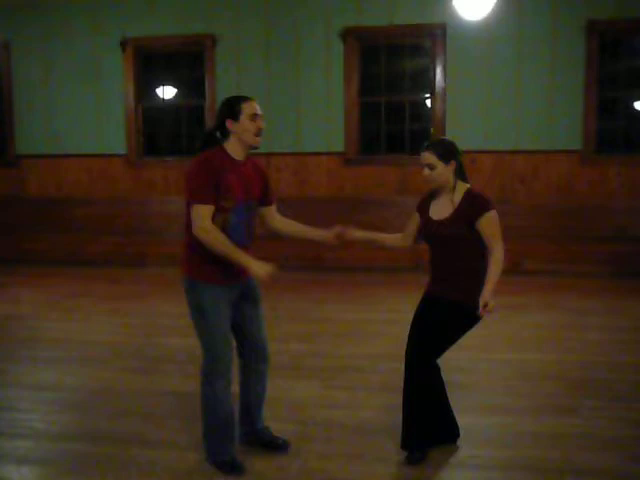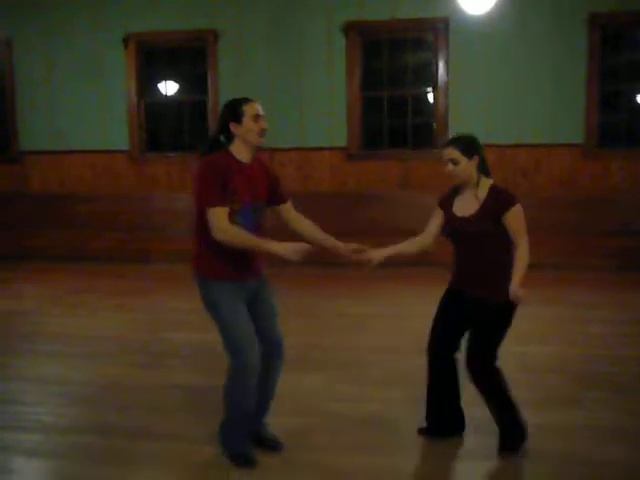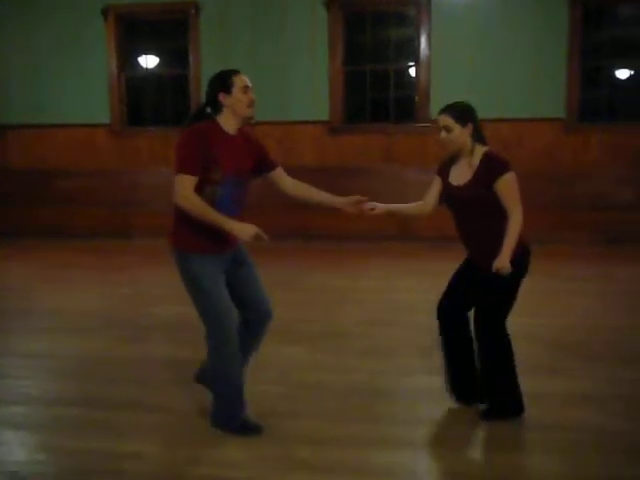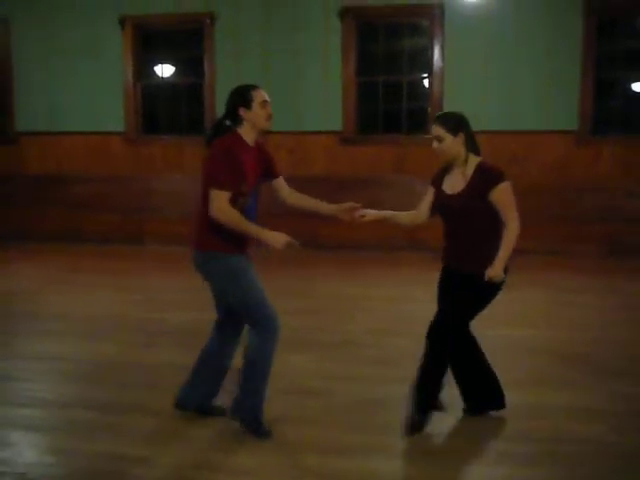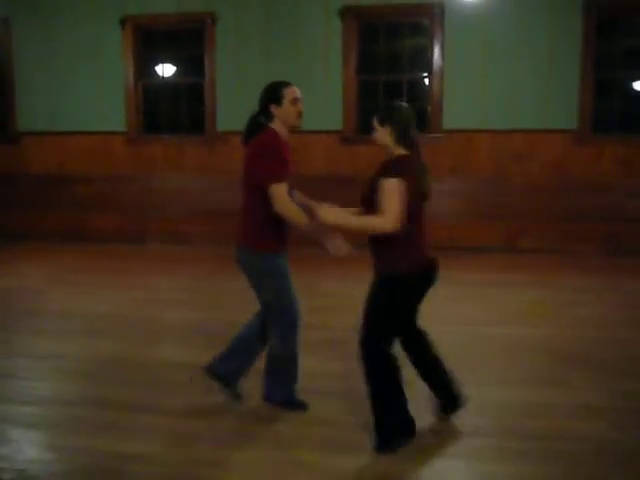
dt=0.4s
person 1, frame 1
left shoulder: (255, 171)
right shoulder: (206, 165)
left elbow: (275, 220)
right elbow: (202, 228)
left wrist: (321, 234)
right wrist: (249, 262)
left hip: (242, 280)
right hip: (207, 282)
left knee: (256, 354)
right knee: (219, 365)
left ankle: (253, 428)
right ankle: (219, 447)
person 1, frame 2
left shoulder: (262, 171)
right shoulder: (212, 168)
left elbow: (294, 218)
right elbow: (220, 230)
left wrist: (338, 246)
right wrist: (277, 247)
left hip: (253, 276)
right hip: (218, 279)
left knee: (272, 350)
right knee: (247, 356)
left ankle: (254, 426)
right ankle: (234, 439)
person 1, frame 3
left shoulder: (249, 143)
right shoulder: (197, 137)
left elbow: (289, 185)
right elbow: (182, 196)
left wrist: (339, 202)
right wrist: (233, 225)
left hip: (231, 247)
right hip: (196, 251)
left knee: (260, 313)
right knee: (224, 328)
left ankle: (216, 374)
right ankle: (228, 413)
person 1, frame 4
left shoulder: (259, 152)
right shoulder: (226, 150)
left elbow: (288, 195)
right elbow: (217, 210)
left wrist: (334, 210)
right wrist: (267, 235)
left hip: (228, 253)
right hip: (218, 253)
left knee: (230, 326)
right knee: (266, 323)
left ankle: (194, 397)
right ankle: (246, 407)
person 1, frame 5
left shoulder: (277, 144)
right shoulder: (268, 147)
right elbow: (281, 205)
left wrist: (318, 207)
right wrist: (324, 236)
left hip: (269, 246)
right hip: (260, 249)
left knee: (271, 314)
right knee: (286, 320)
left ankle: (226, 367)
right ankle: (280, 391)
person 2, frame 1
left shoulder: (476, 203)
right shoulder: (428, 201)
left elbow: (496, 251)
right elbow: (406, 239)
left wrist: (487, 291)
right wrist: (366, 235)
left hip: (466, 297)
right hip: (437, 291)
left knee: (421, 356)
right knee: (417, 357)
left ankle: (420, 437)
right ankle: (442, 431)
person 2, frame 2
left shoulder: (501, 198)
right shoulder: (450, 199)
left elbow: (521, 244)
right elbow: (425, 240)
left wrist: (516, 284)
right wrist: (385, 252)
left hip: (496, 295)
right hip: (461, 289)
left knee: (479, 360)
right knee: (438, 349)
left ankle: (513, 431)
right ankle: (445, 422)
person 2, frame 3
left shoulder: (495, 165)
right shoulder: (448, 166)
left elbow: (515, 213)
right elbow: (426, 206)
left wrist: (505, 256)
right wrist: (387, 207)
left hip: (505, 260)
right hip: (477, 257)
left knee: (489, 324)
right knee: (448, 311)
left ankle: (507, 403)
right ankle: (468, 387)
person 2, frame 4
left shoulder: (489, 175)
right shoulder: (442, 176)
left elbow: (513, 222)
right elbow: (419, 216)
left wrist: (500, 263)
right wrist: (380, 214)
left hip: (482, 272)
right hip: (453, 269)
left knee: (441, 332)
right knee: (456, 331)
left ankle: (424, 403)
right ankle: (486, 397)
person 2, frame 5
left shoulder: (391, 168)
right shoulder: (412, 166)
left elbow: (390, 223)
left wrist: (338, 218)
right wrist: (345, 213)
left hip: (399, 271)
right hip: (421, 267)
left knee: (374, 344)
right knee: (407, 330)
left ankle: (395, 427)
right ankle: (447, 394)
